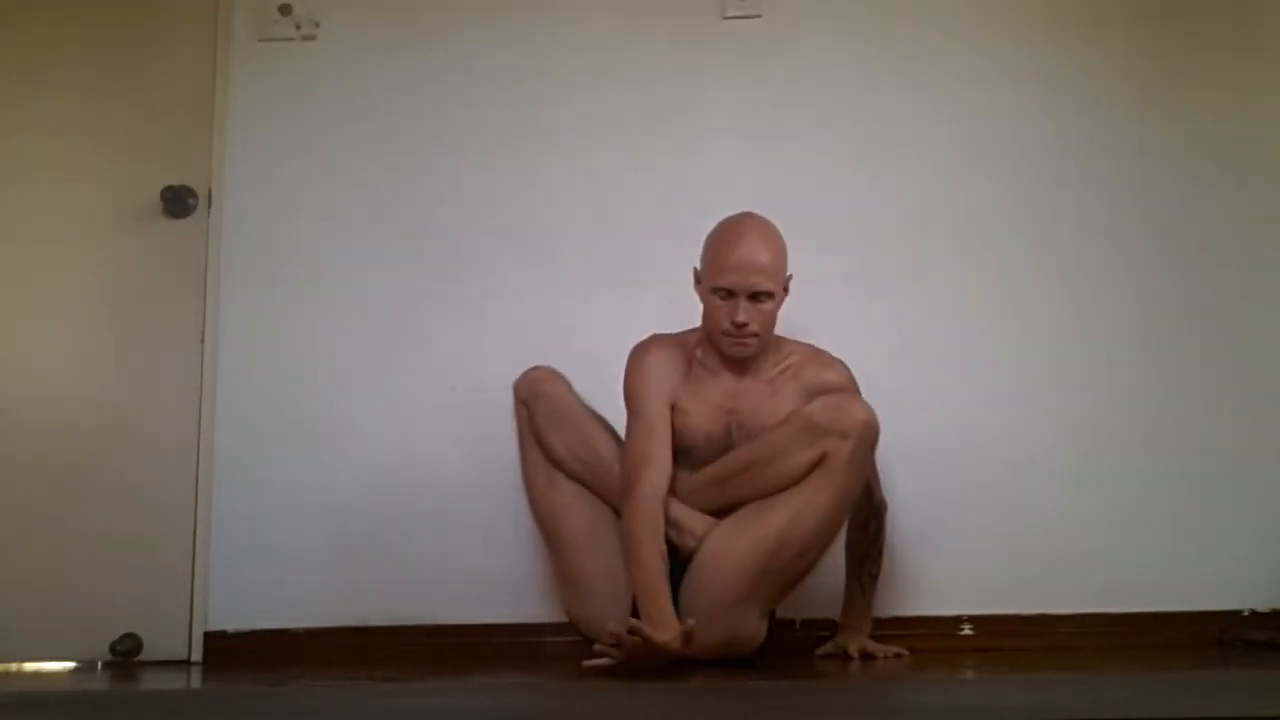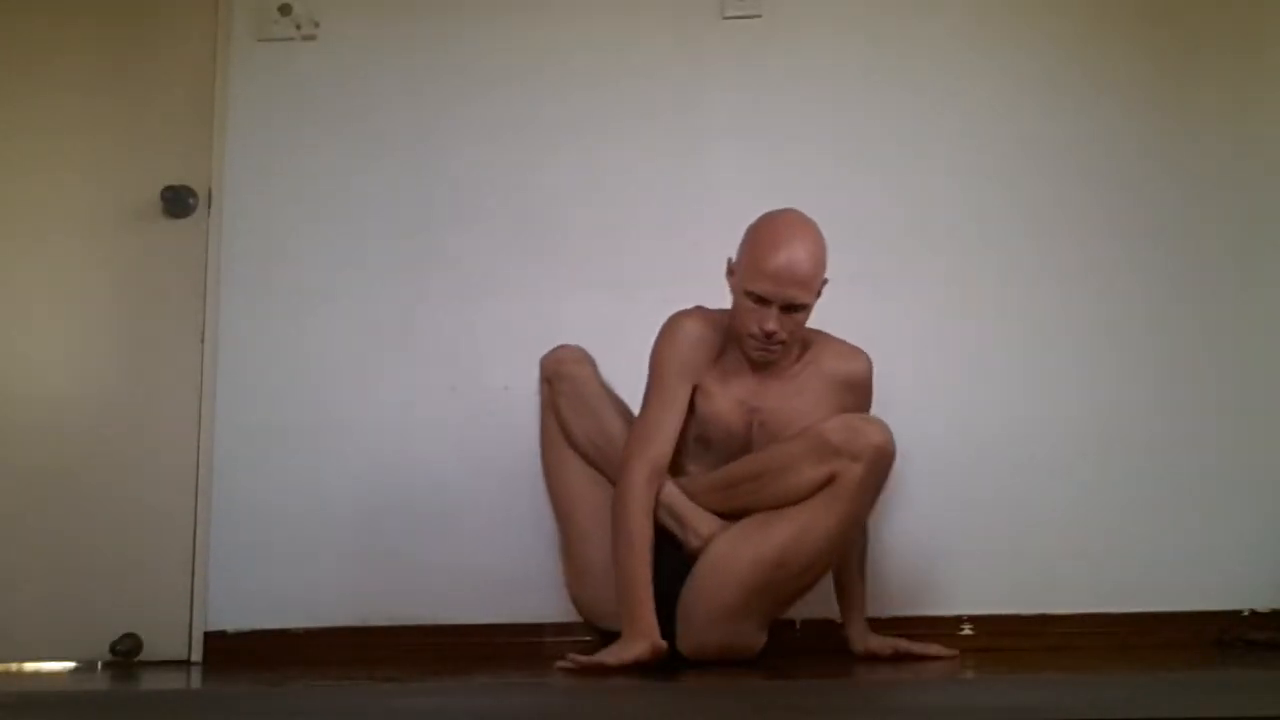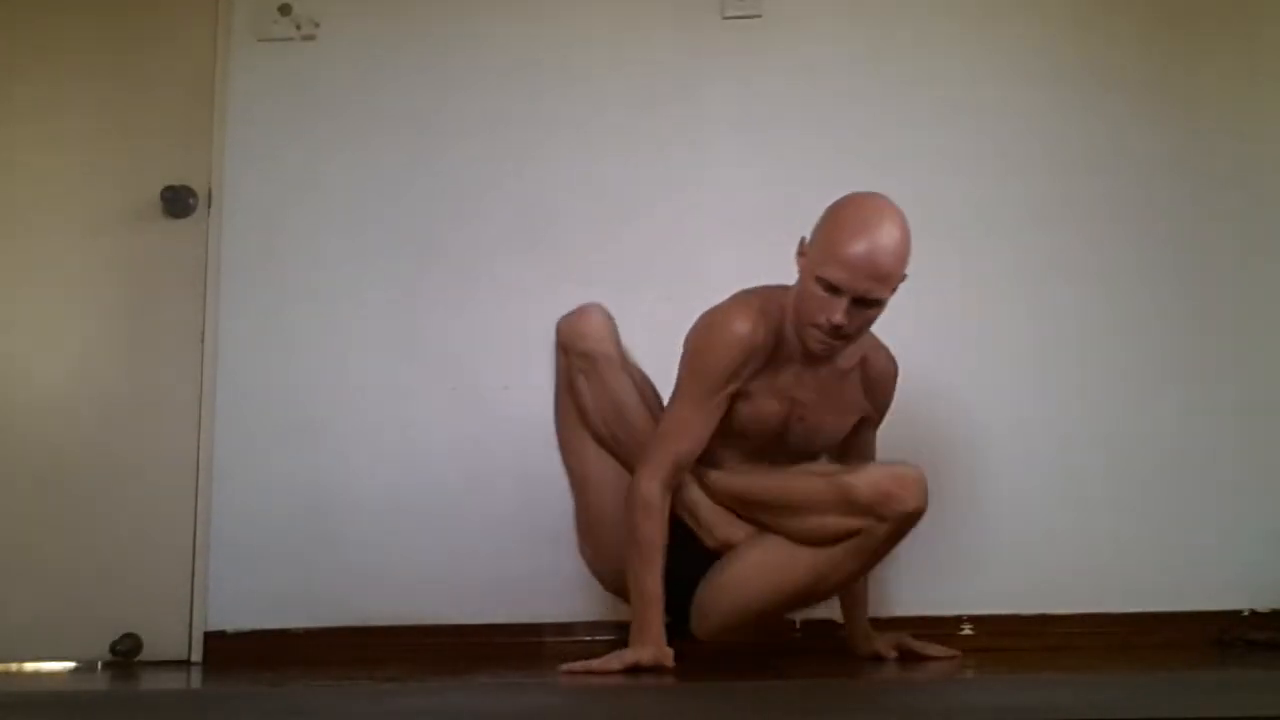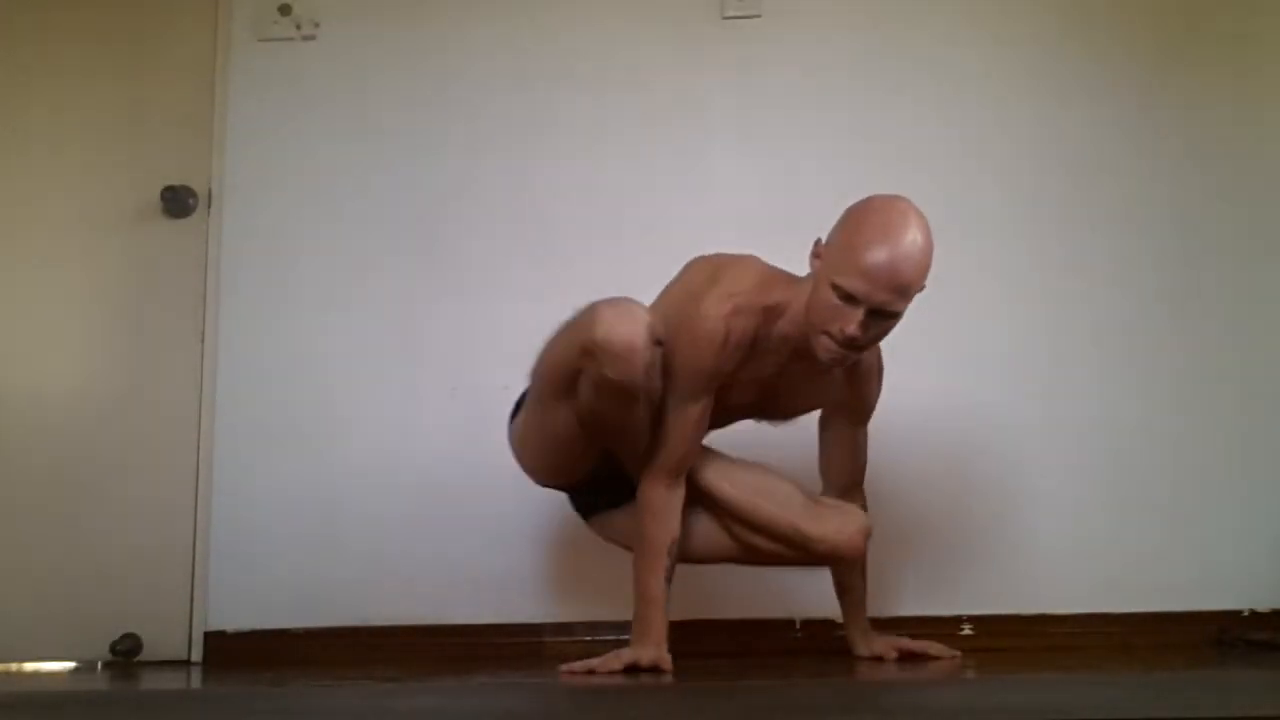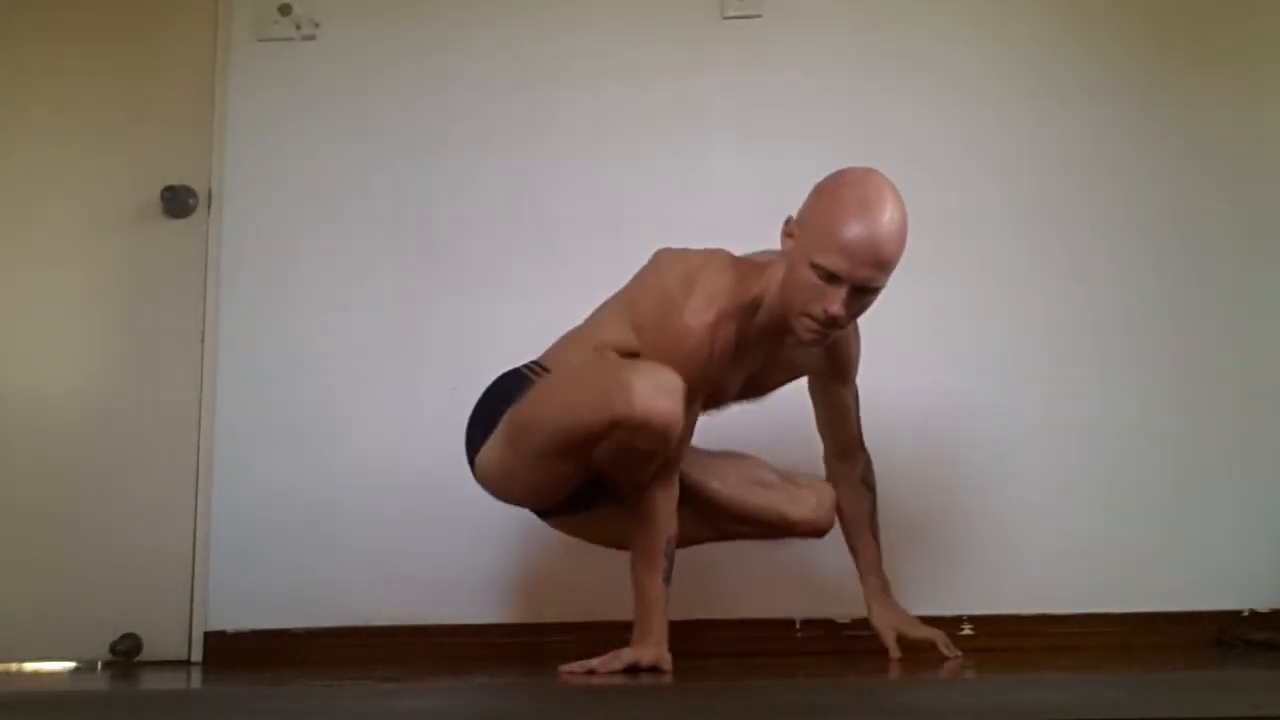
dt=0.5s
person 1, frame 1
left shoulder: (820, 379)
right shoulder: (659, 362)
left elbow: (865, 503)
right elbow: (644, 495)
left wrist: (855, 626)
right wrist: (659, 624)
left hip: (719, 613)
right hip: (623, 605)
left knee: (850, 420)
right knee: (538, 387)
person 1, frame 2
left shoulder: (845, 373)
right shoulder: (694, 337)
left elbow: (839, 509)
right elbow: (639, 475)
left wrist: (857, 629)
right wrist: (639, 629)
left hip: (717, 620)
right hip: (624, 590)
left knee: (868, 441)
right knee: (565, 365)
person 1, frame 3
left shoulder: (876, 373)
right shoulder: (742, 330)
left elbow: (849, 500)
right elbow: (653, 478)
left wrist: (859, 631)
right wrist: (645, 635)
left hip: (721, 595)
right hip: (636, 558)
left knee: (903, 491)
right knee: (585, 330)
person 1, frame 4
left shoulder: (857, 367)
right shoulder: (728, 314)
left elbow: (847, 497)
right elbow: (665, 479)
left wrist: (860, 631)
right wrist: (649, 637)
right hip: (561, 438)
left knee: (845, 531)
right knee: (619, 325)
person 1, frame 5
left shoulder: (833, 338)
right shoulder: (703, 316)
left elbow: (848, 461)
right elbow: (658, 482)
left wrist: (879, 598)
right wrist: (650, 638)
left hip: (592, 463)
right hip: (515, 438)
left knee: (813, 508)
right knee: (651, 396)
